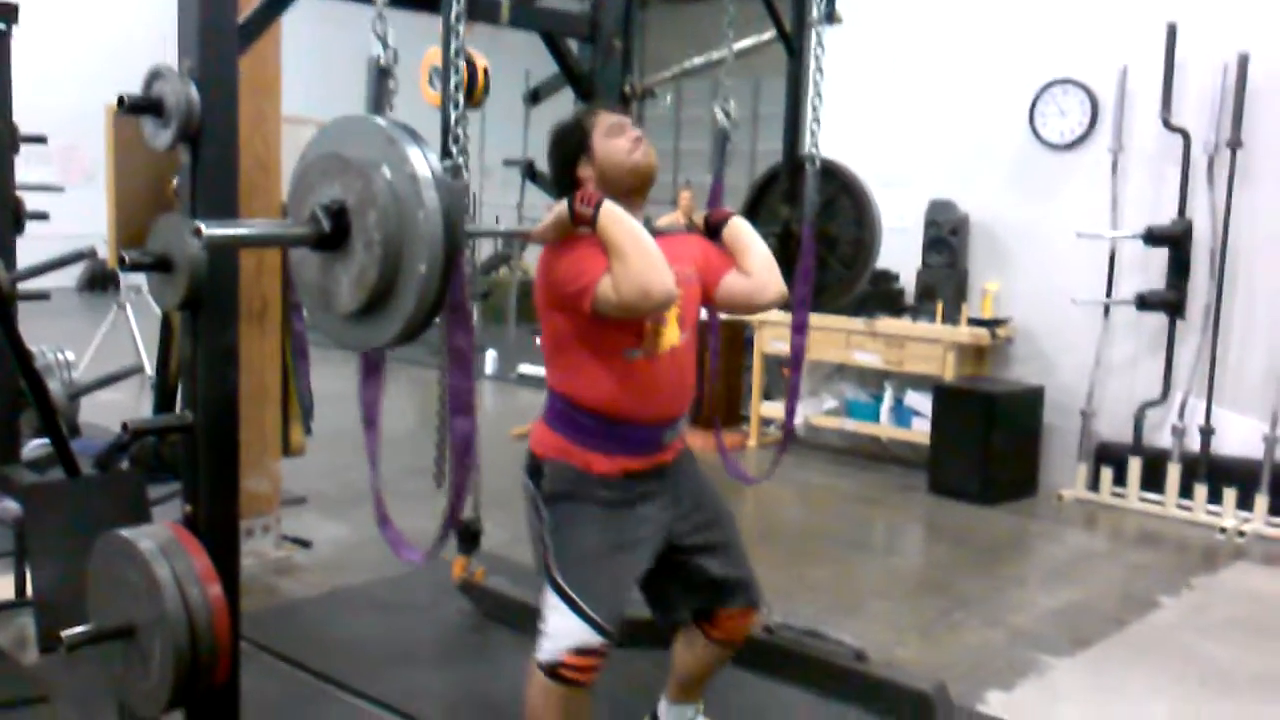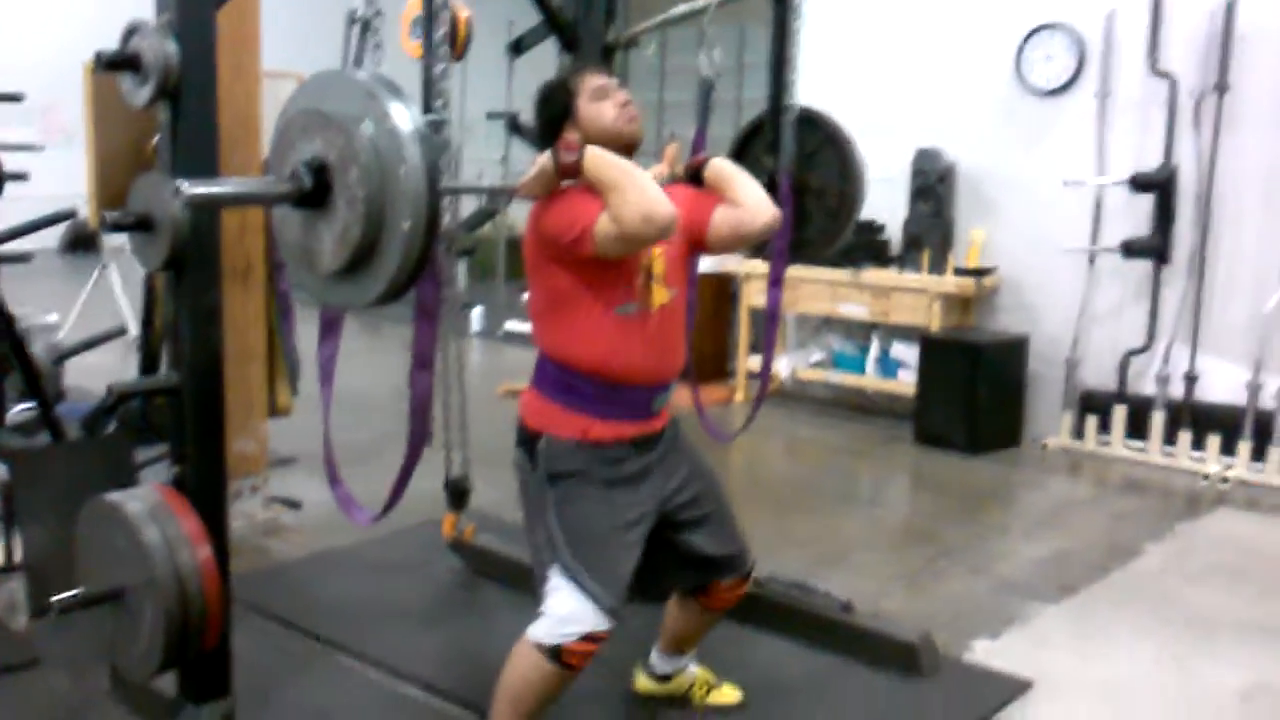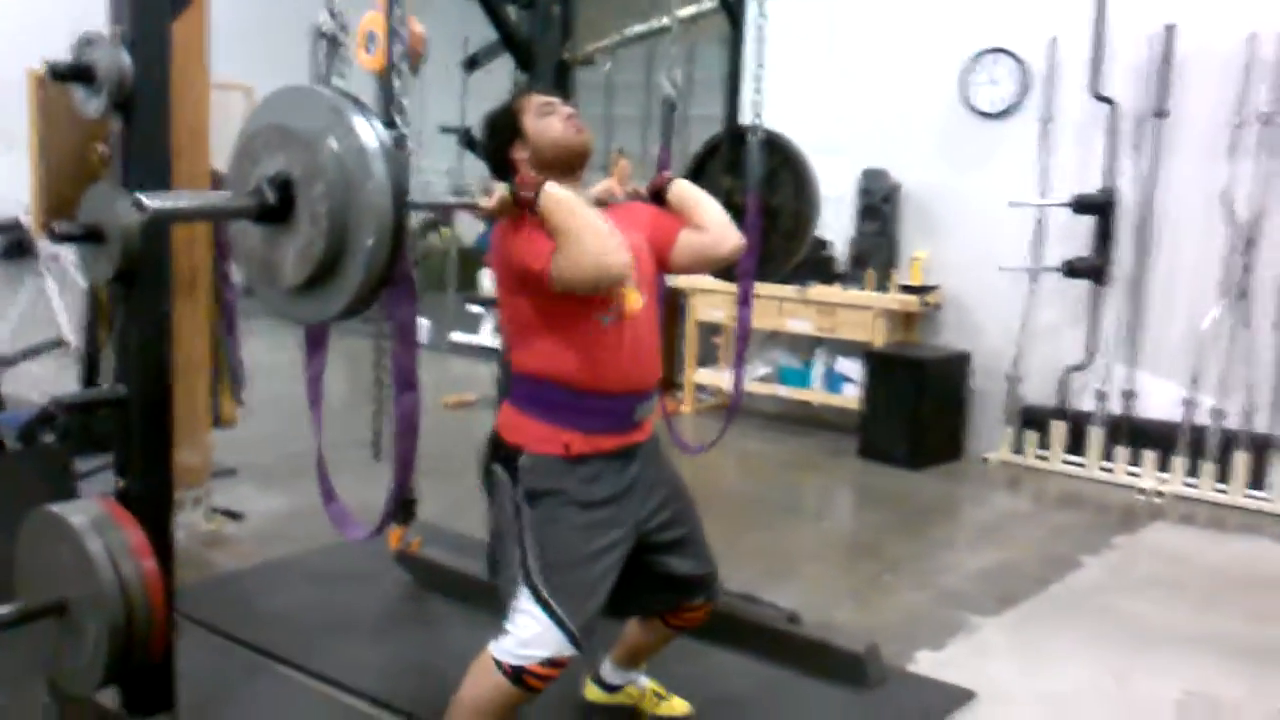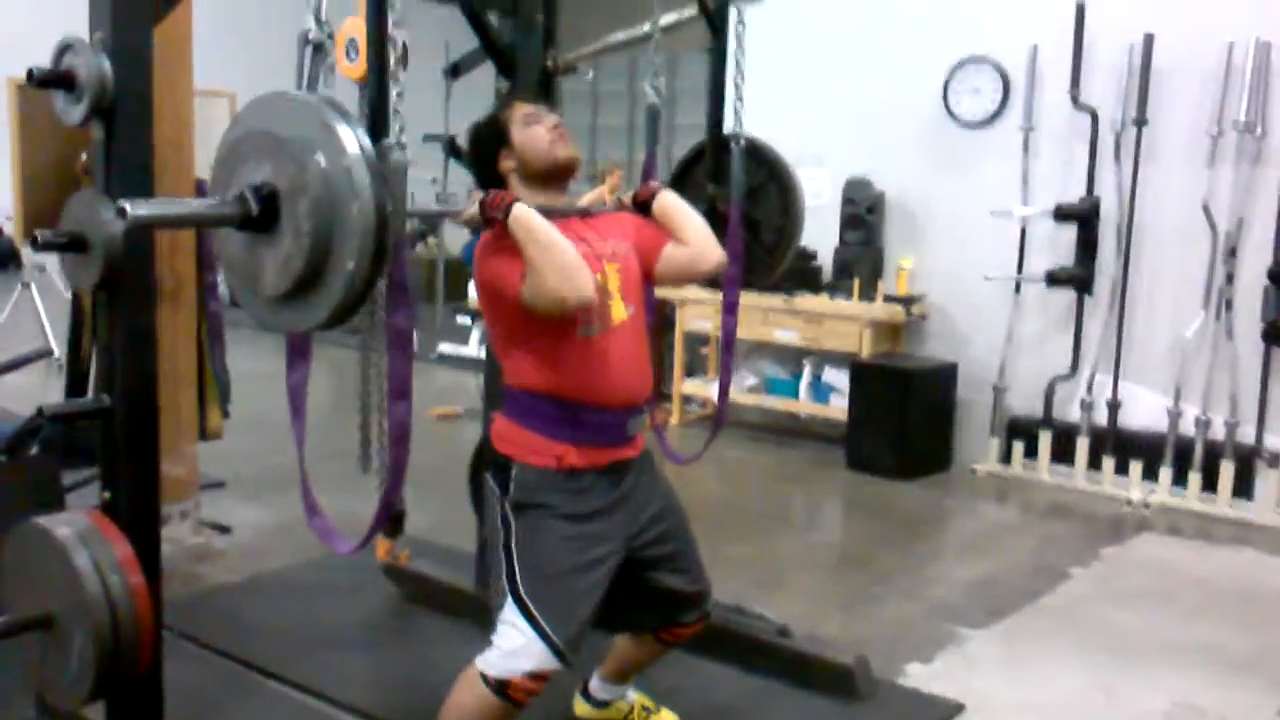
dt=0.5s
person 1, frame 1
left shoulder: (685, 248)
right shoulder: (574, 254)
left elbow: (766, 290)
right elbow: (651, 293)
left wrist: (723, 221)
right wrist: (595, 211)
left hip: (665, 465)
right hip: (580, 475)
left knee: (731, 604)
right knee: (577, 638)
person 1, frame 2
left shoulder: (674, 199)
right shoulder: (563, 210)
left elbow: (760, 217)
right elbow: (650, 219)
left wrist: (705, 165)
right wrist: (577, 158)
left hip: (653, 435)
right hip: (572, 444)
left knee: (724, 572)
right knee: (577, 622)
person 1, frame 3
left shoulder: (632, 218)
right shoulder: (525, 230)
left elbow: (723, 243)
right elbow: (606, 266)
left wrist: (667, 185)
right wrist: (535, 192)
left hip: (634, 449)
right hip: (555, 461)
left knee: (690, 591)
right knee: (540, 643)
person 1, frame 4
left shoulder: (617, 229)
right shoulder: (507, 243)
left elbow: (705, 258)
right elbow: (574, 294)
left wrist: (652, 194)
right wrist: (511, 209)
left hip: (628, 462)
right hip: (547, 474)
left knee: (682, 606)
right knee: (527, 657)
